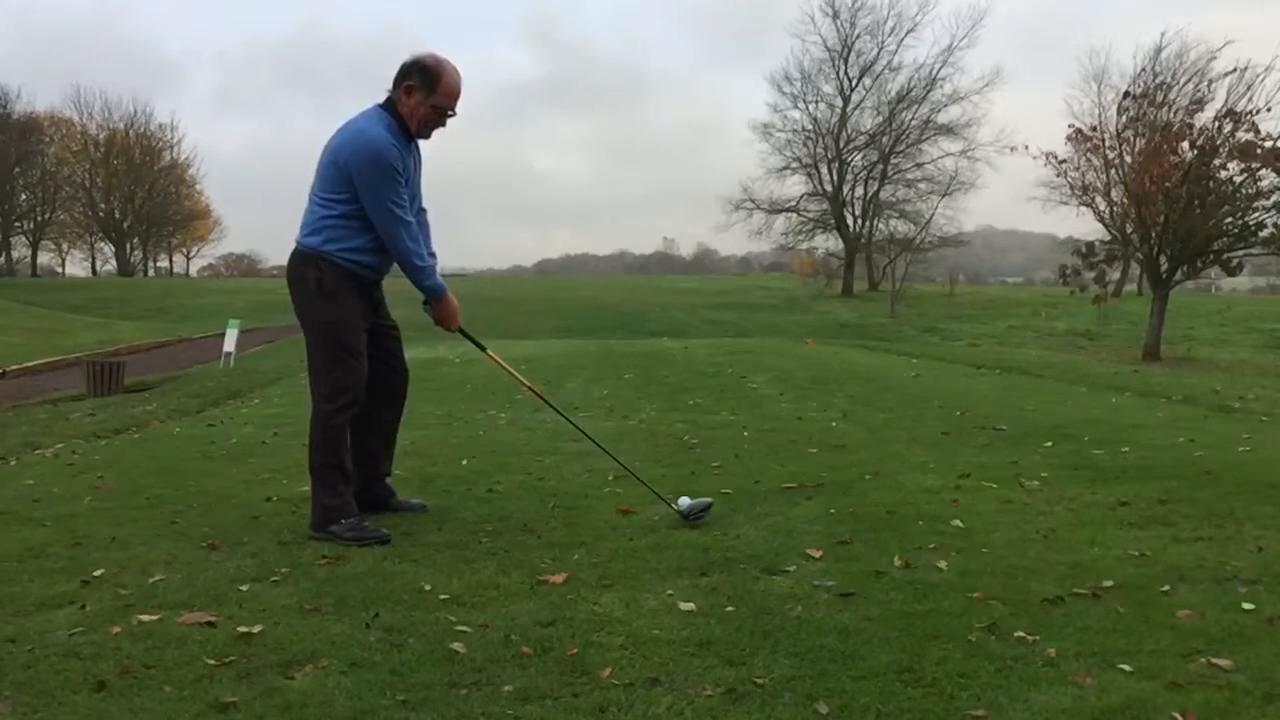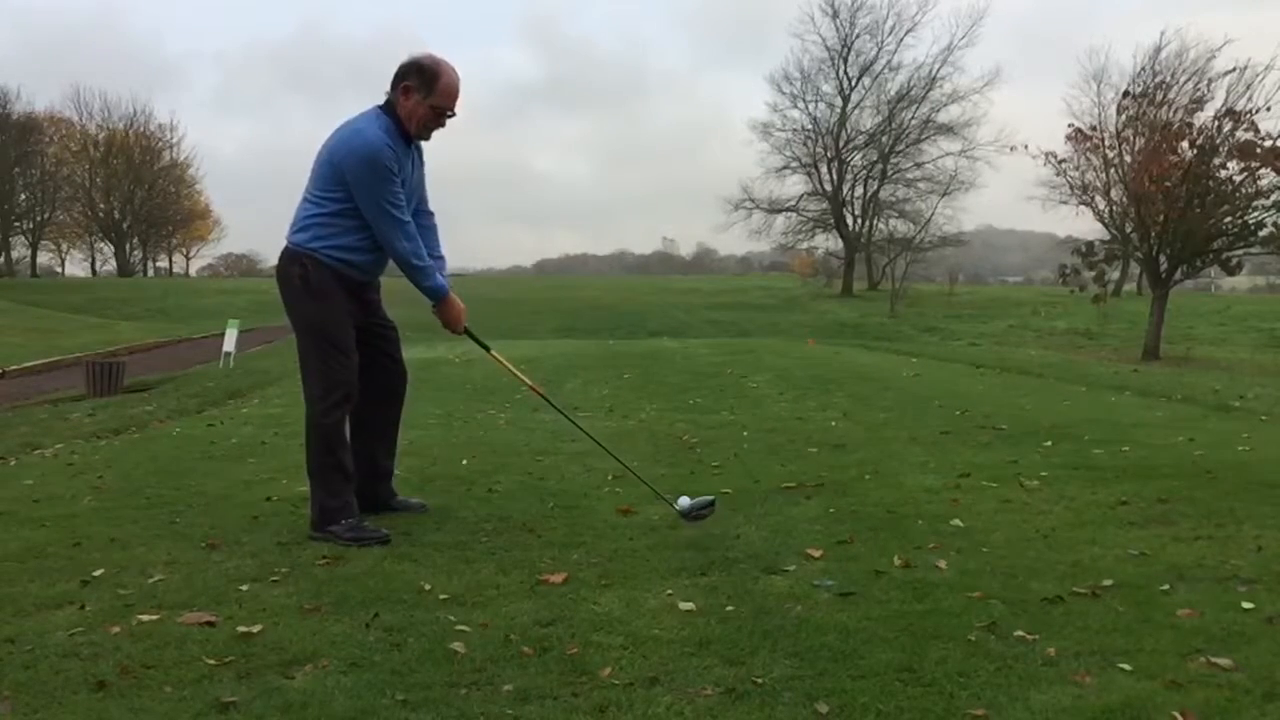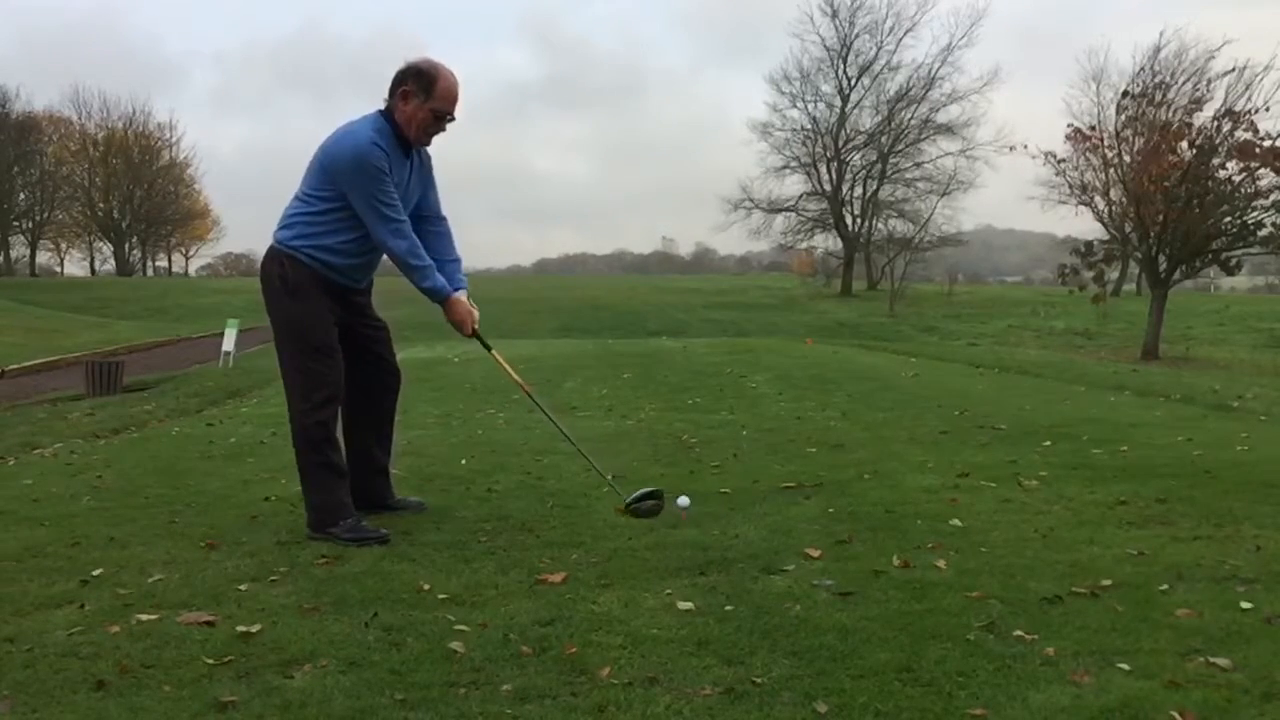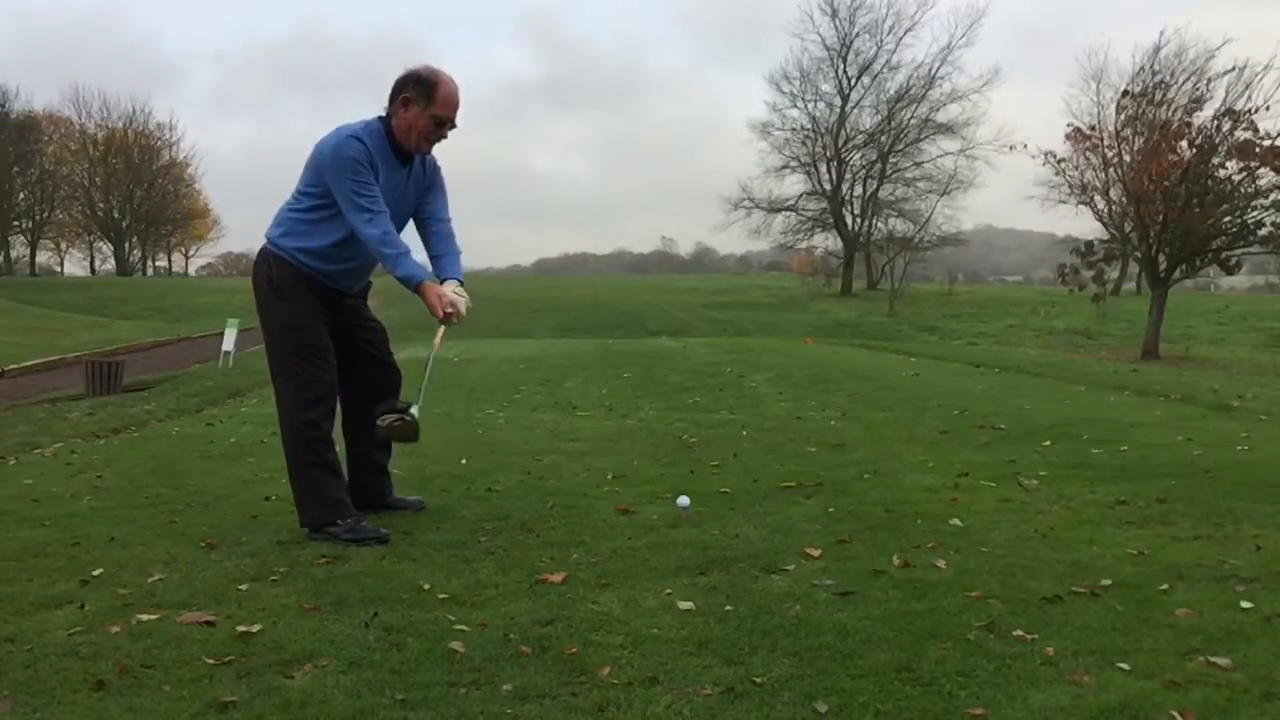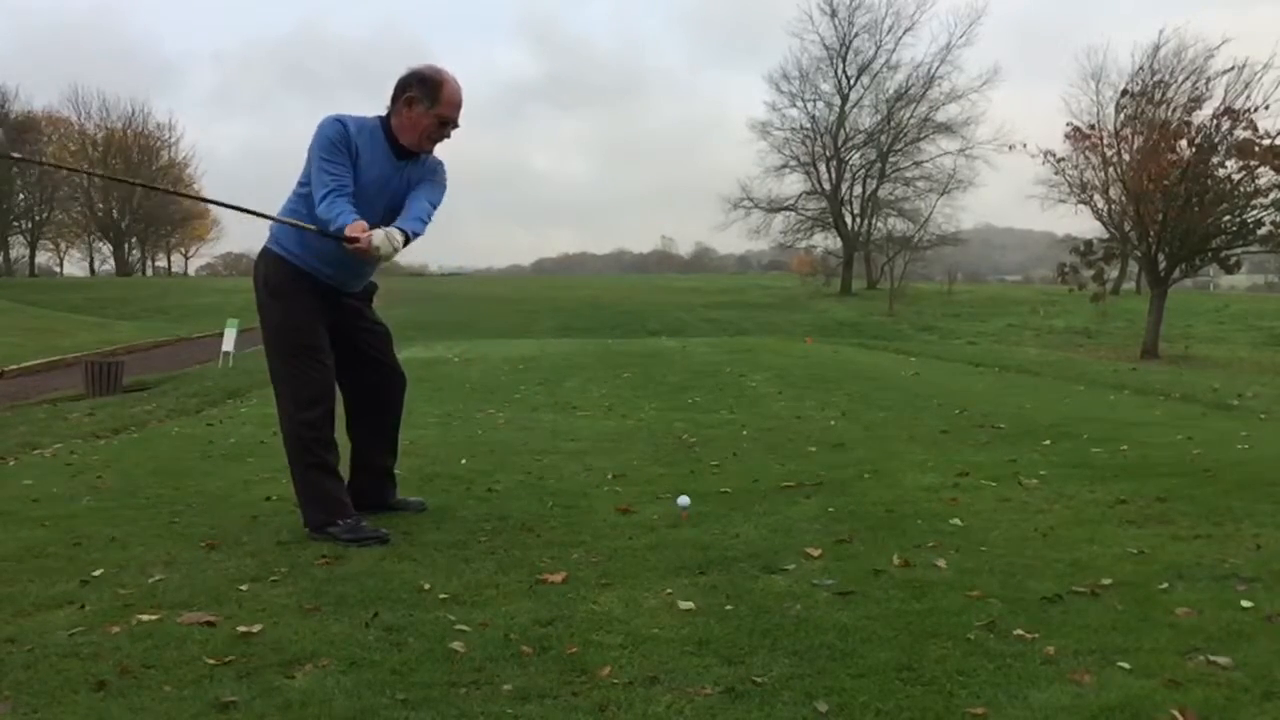
dt=1s
person 1, frame 1
left shoulder: (403, 140)
right shoulder: (372, 142)
left elbow: (414, 217)
right elbow: (395, 231)
left wrist: (434, 283)
right wrist: (436, 293)
left hip: (359, 278)
right hip: (325, 276)
left knee: (388, 380)
right knee: (342, 390)
left ankle: (370, 489)
right ankle: (332, 512)
person 1, frame 2
left shoulder: (407, 144)
right shoulder: (368, 144)
left elbow: (421, 219)
right elbow: (395, 234)
left wrist: (442, 282)
right wrist: (440, 296)
left hip: (355, 279)
right hip: (315, 276)
left knee: (386, 378)
right knee: (335, 390)
left ankle: (373, 491)
right ankle: (333, 514)
person 1, frame 3
left shoulder: (416, 155)
right shoulder: (361, 147)
left elbow: (431, 225)
right elbow: (393, 234)
left wrist: (458, 288)
right wrist: (444, 298)
left hip: (347, 282)
right hip: (299, 277)
left knee: (378, 379)
right knee: (321, 393)
left ankle: (370, 491)
right ankle: (330, 514)
person 1, frame 4
left shoulder: (426, 169)
right shoulder: (348, 146)
left elbow: (437, 228)
right elbow: (373, 226)
left wrist: (451, 281)
right wrist: (422, 285)
left hip: (344, 287)
right hip: (291, 277)
left knee: (378, 381)
right knee: (311, 395)
left ankle: (369, 490)
right ankle: (326, 512)
person 1, frame 5
left shoulder: (430, 171)
right shoulder: (339, 133)
left elbow: (418, 213)
right elbow: (330, 198)
left wrist: (394, 235)
right wrist: (352, 226)
left hip: (349, 288)
right hip: (291, 276)
left knee: (383, 383)
right knee: (310, 395)
left ankle: (372, 491)
right ankle: (327, 513)
